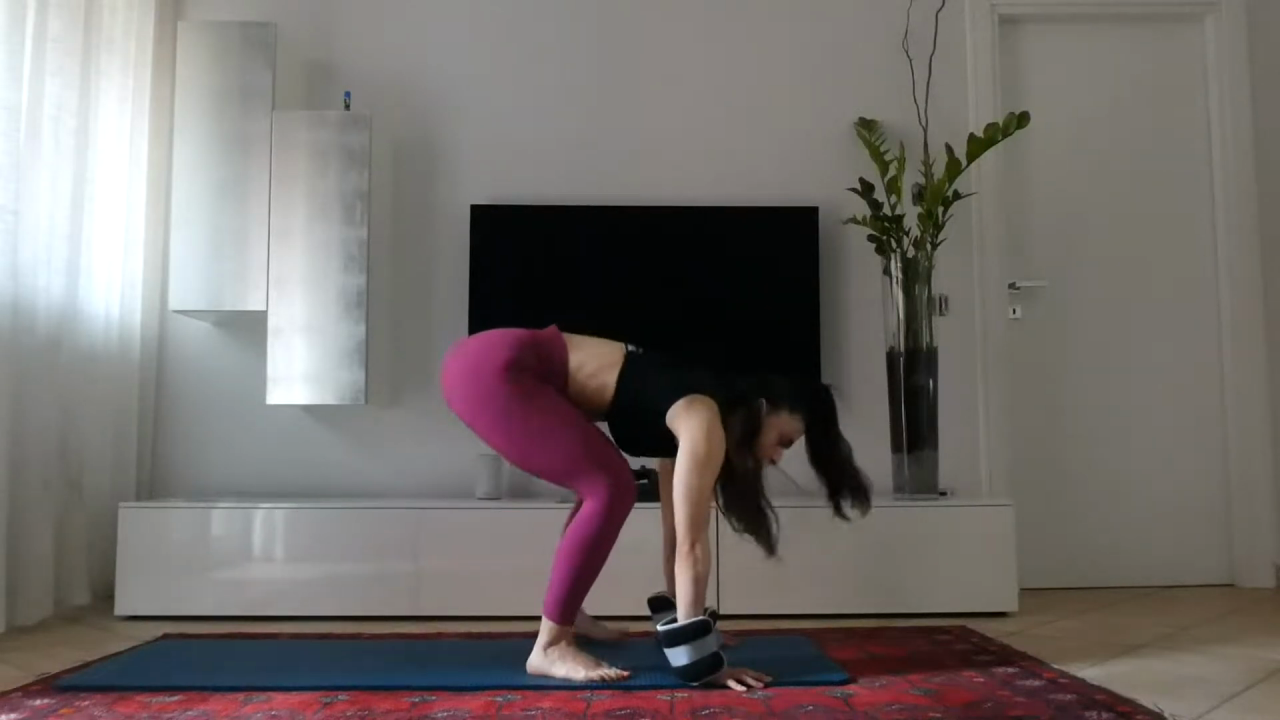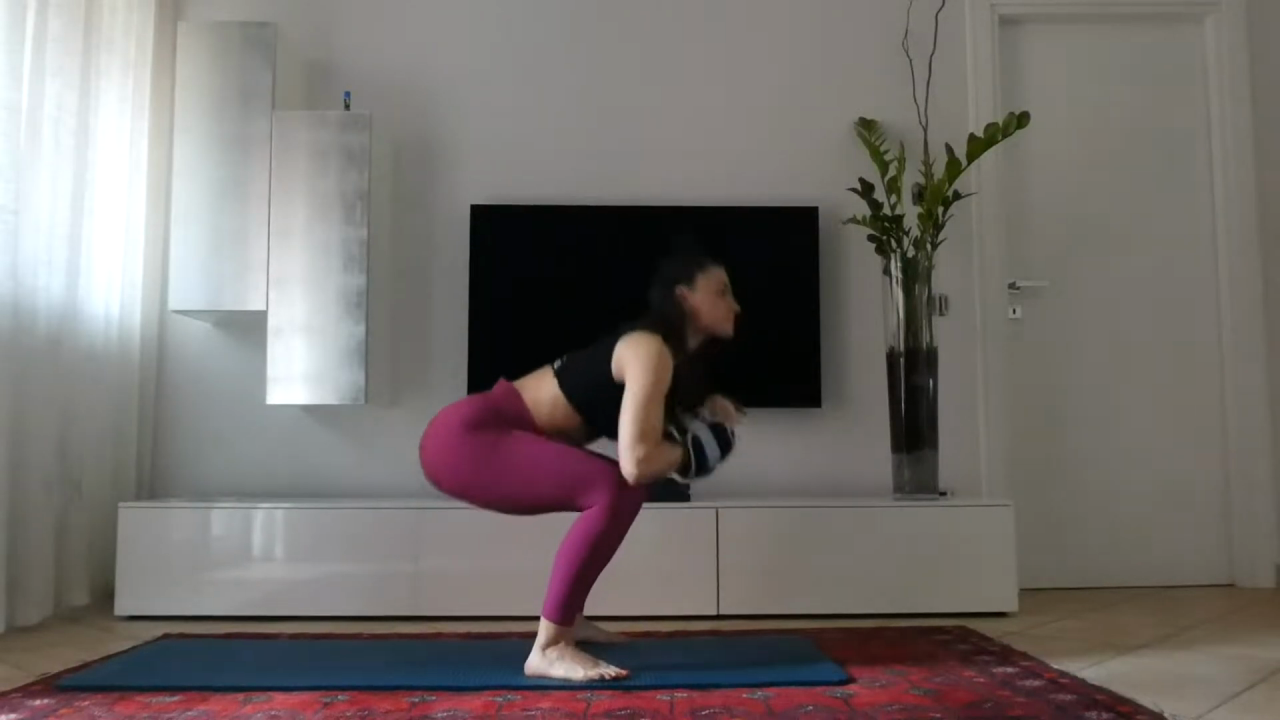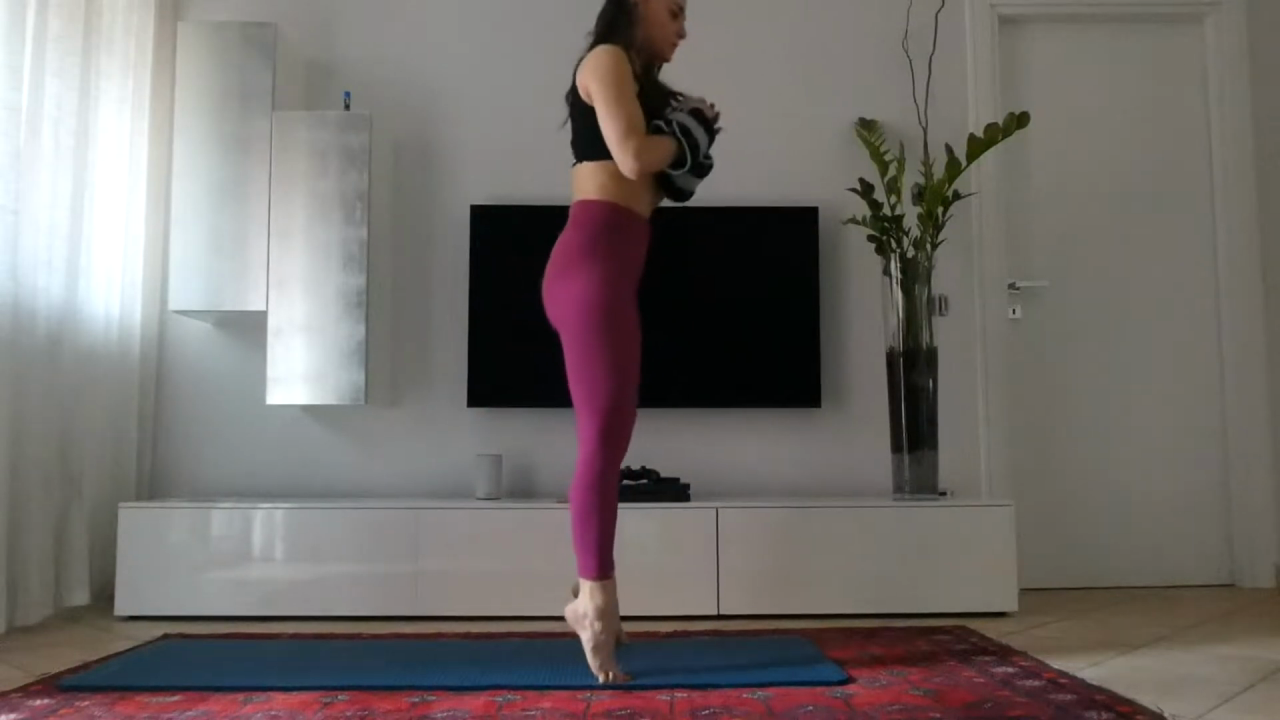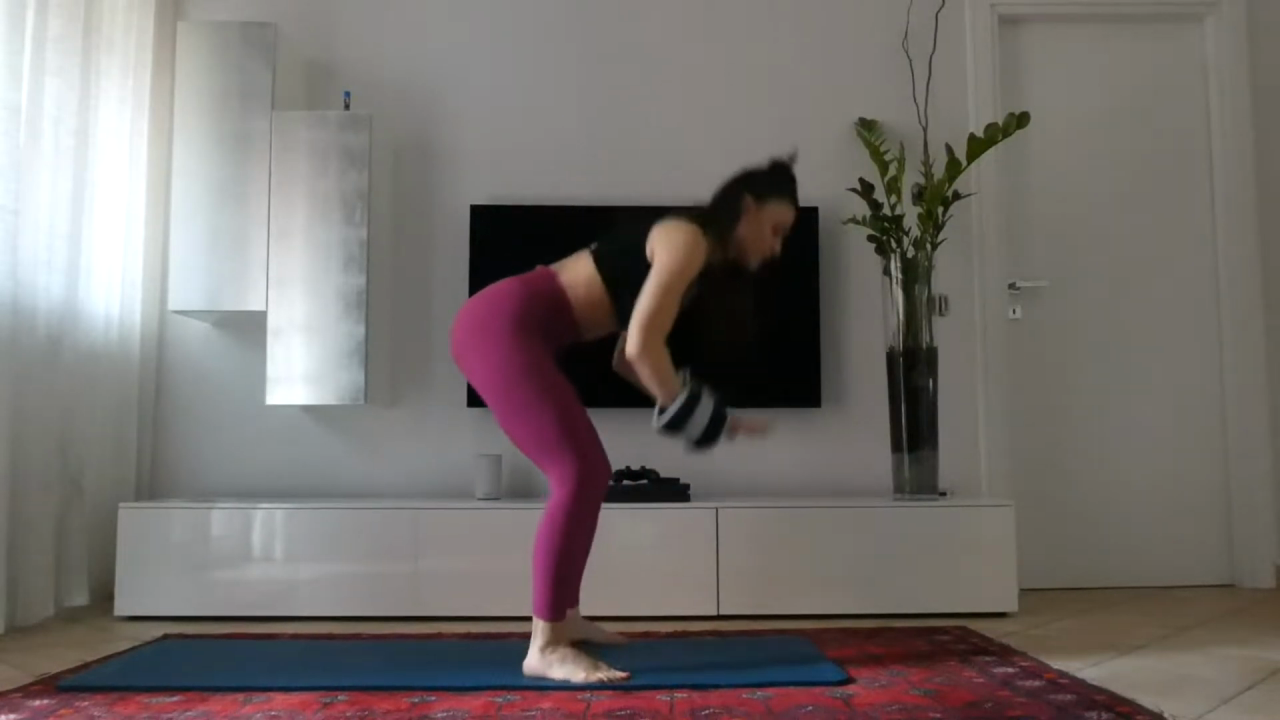
dt=0.7s
person 1, frame 1
left shoulder: (691, 423)
right shoulder: (703, 422)
left elbow: (676, 535)
right elbow: (691, 543)
left wrist: (681, 622)
left hip: (512, 366)
right hip: (490, 365)
left knee: (604, 486)
right knee: (609, 489)
left ankle: (563, 612)
right ankle: (550, 646)
person 1, frame 2
left shoulder: (665, 352)
right shoulder: (650, 351)
left elbow: (640, 444)
right elbow: (638, 462)
left wrist: (699, 422)
right wrist: (701, 445)
left hip: (482, 435)
right hip: (461, 440)
left knee: (609, 488)
right knee: (614, 490)
left ankle: (564, 618)
right ankle: (549, 646)
person 1, frame 3
left shoulder: (629, 75)
right shoulder: (606, 58)
left elbow: (645, 180)
right elbow: (634, 158)
left wrist: (684, 131)
right wrist: (686, 136)
left hip: (605, 268)
right hip: (593, 265)
left knee: (607, 440)
right knee: (603, 439)
left ankle: (592, 596)
right ankle: (595, 602)
person 1, frame 4
left shoulder: (694, 246)
right shoulder: (689, 239)
left elbow: (630, 357)
right elbow: (642, 348)
left wrist: (711, 414)
right wrist: (698, 410)
left hip: (515, 331)
right hip: (501, 326)
left knee: (589, 474)
right knee: (581, 475)
left ankle: (563, 618)
right ankle: (546, 646)
